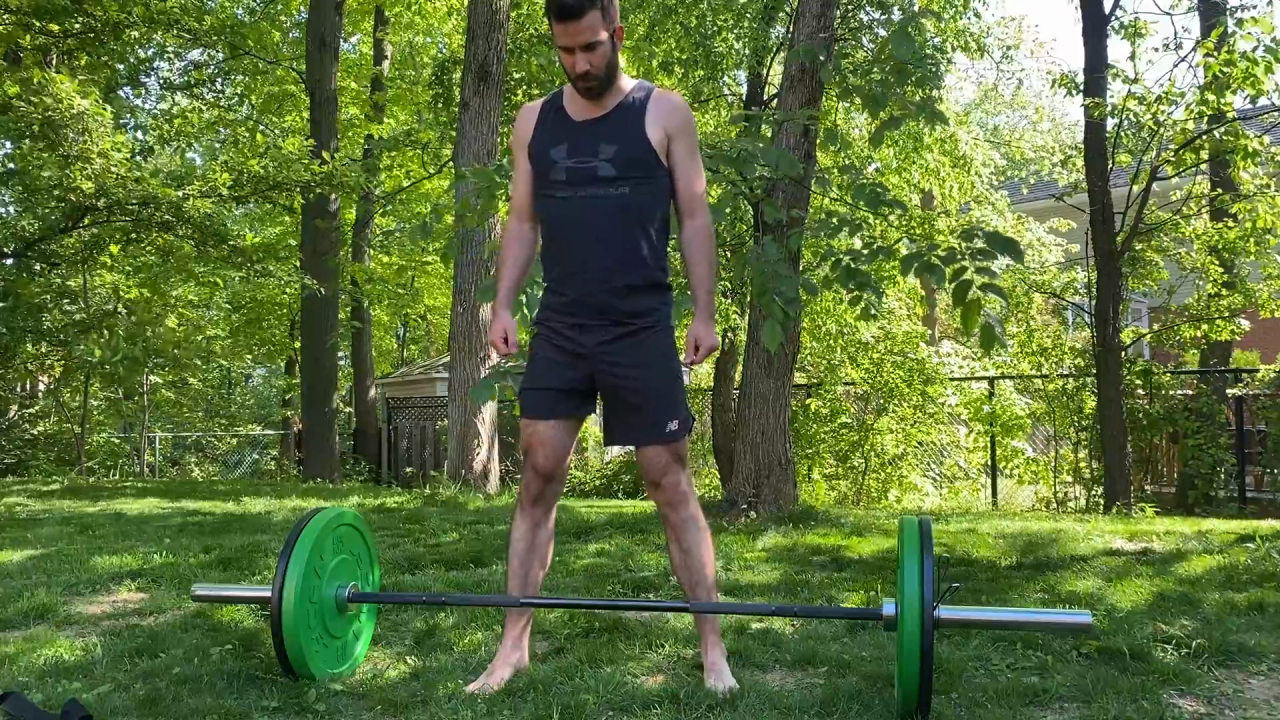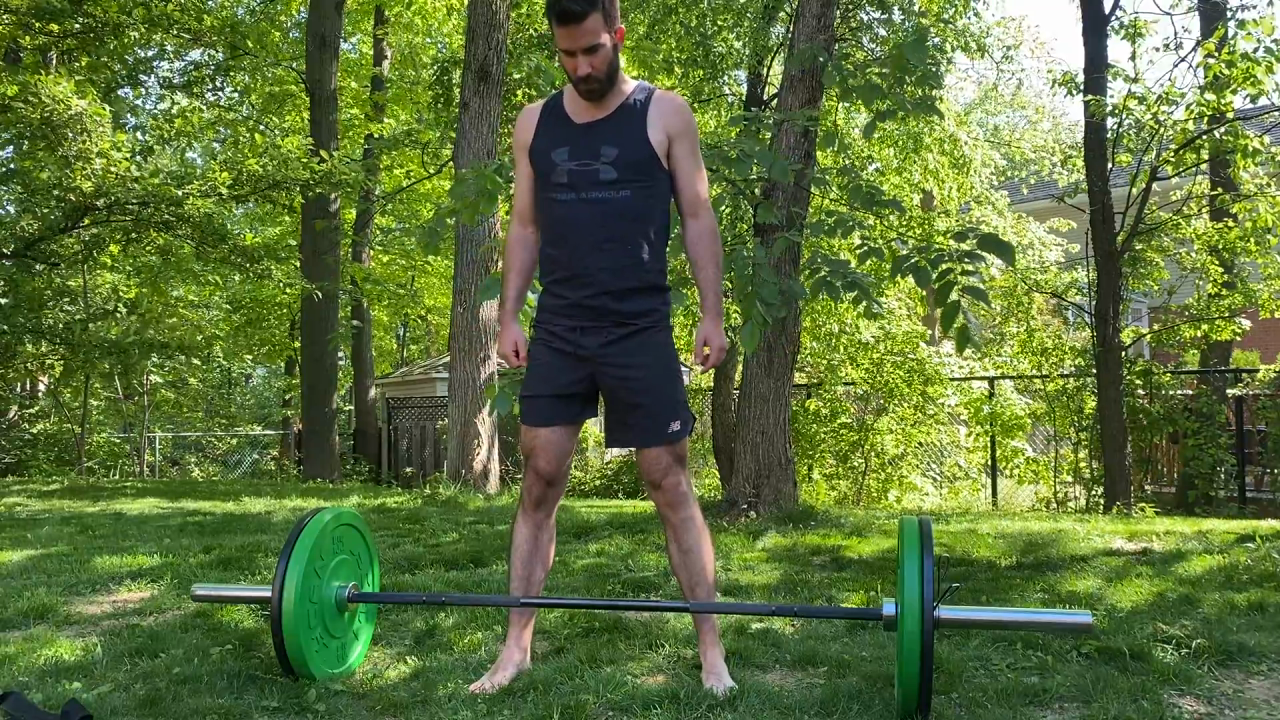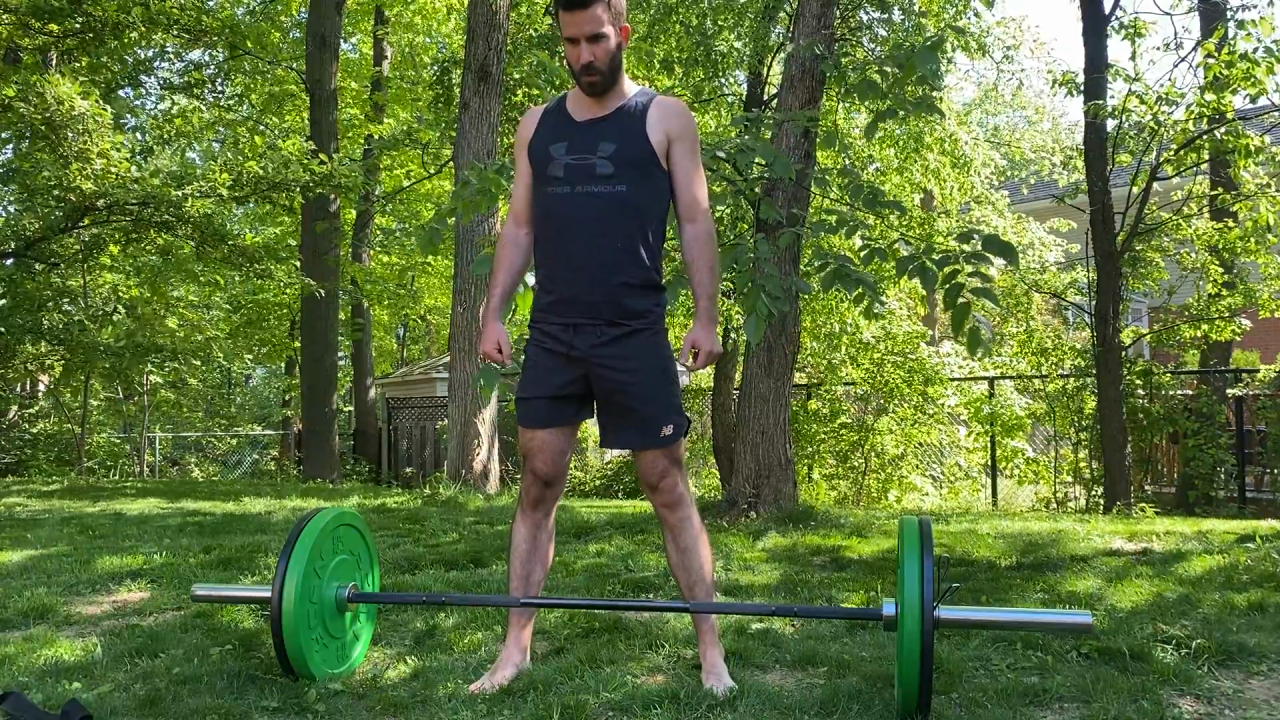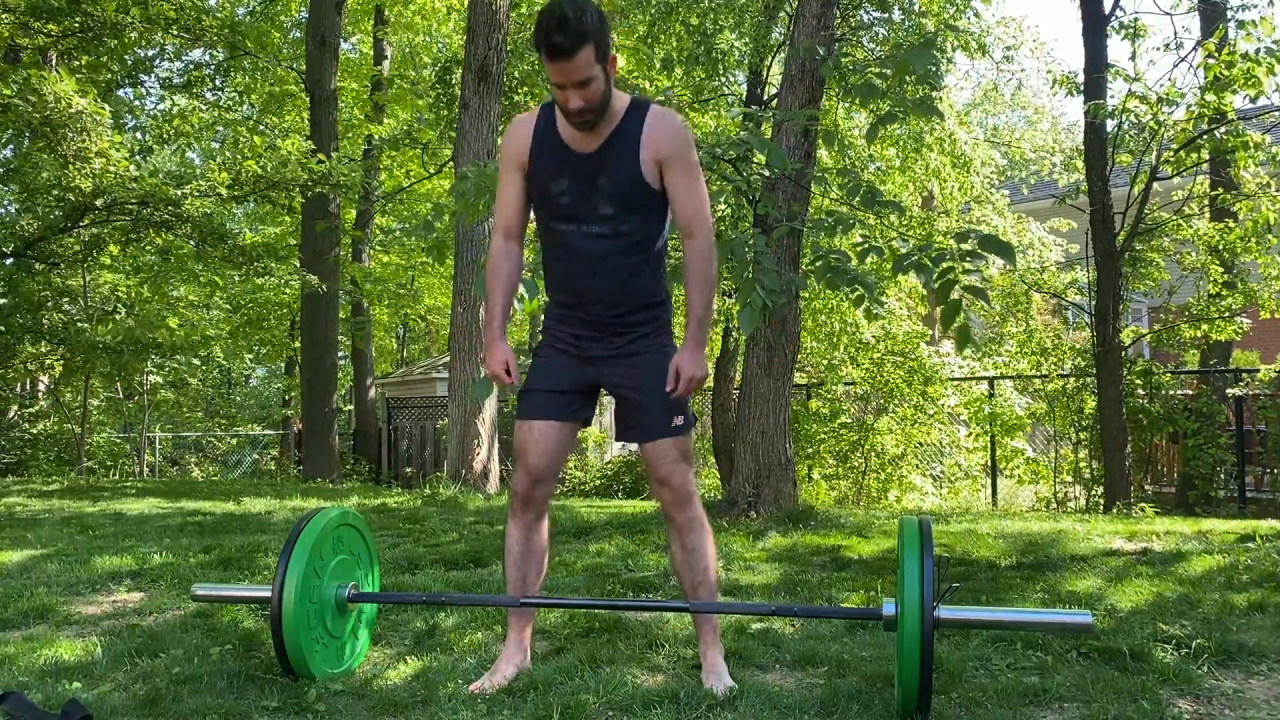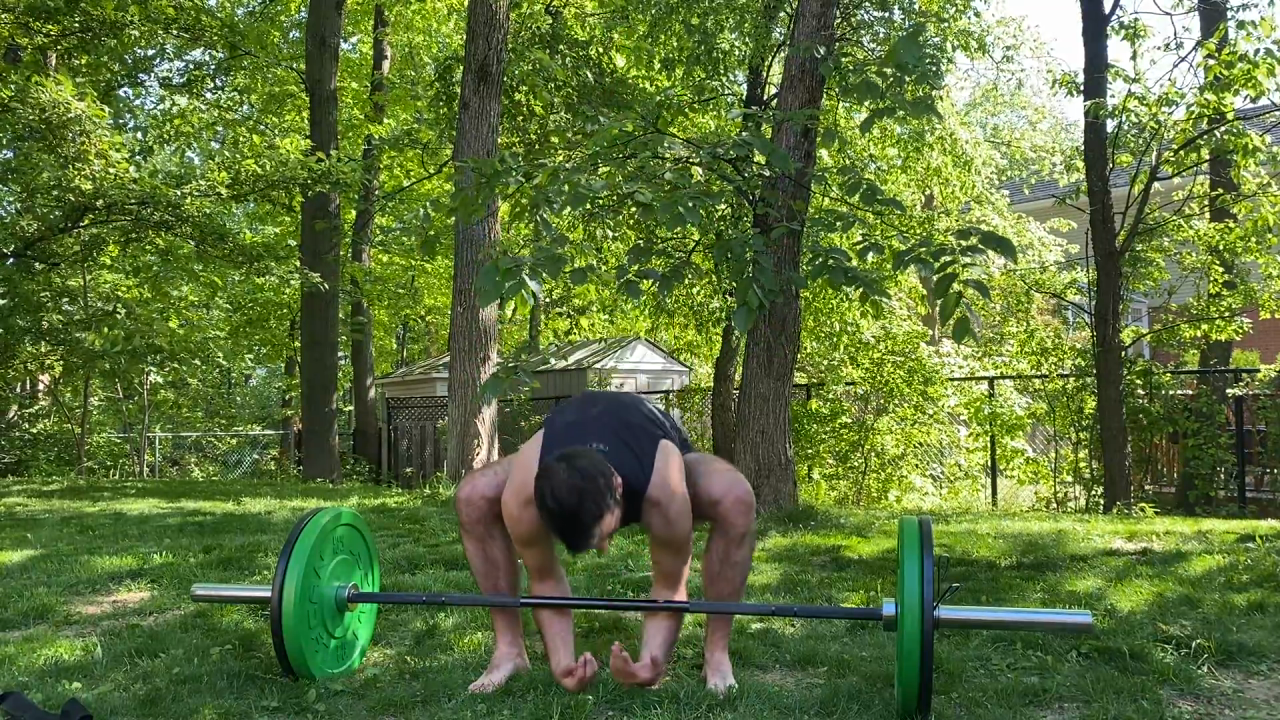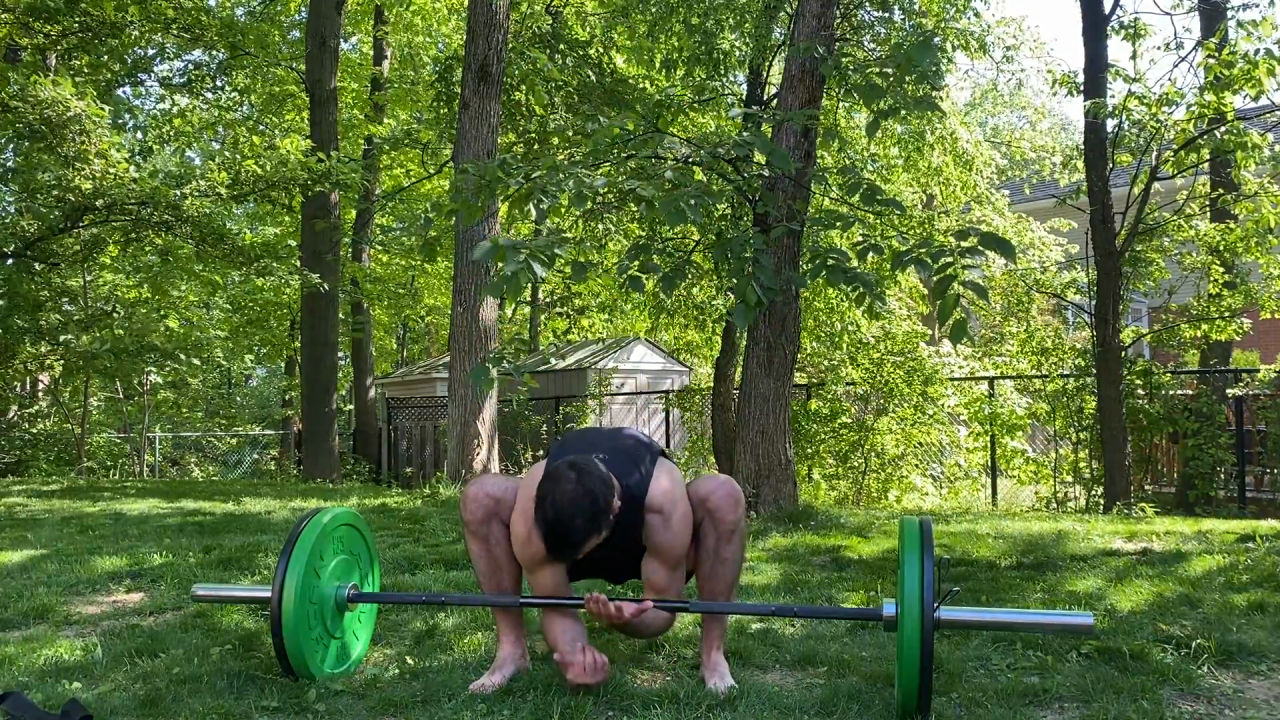
dt=0.7s
person 1, frame 1
left shoulder: (664, 111)
right shoulder: (534, 120)
left elbow: (695, 216)
right elbow: (522, 221)
left wrist: (704, 311)
right wrist: (502, 305)
left hip: (642, 332)
right hip: (558, 331)
left knee: (672, 487)
right knee: (538, 482)
left ankle: (713, 648)
right ankle: (513, 645)
person 1, frame 2
left shoulder: (665, 112)
right shoulder: (535, 122)
left elbow: (698, 217)
right elbow: (525, 226)
left wrist: (713, 315)
right wrist: (509, 314)
left hip: (640, 333)
right hip: (556, 333)
left knee: (672, 487)
right knee: (539, 486)
left ankle: (711, 648)
right ankle: (516, 646)
person 1, frame 3
left shoulder: (665, 116)
right shoulder: (538, 123)
left elbow: (696, 221)
right elbow: (519, 226)
left wrist: (706, 318)
right wrist: (494, 313)
left hip: (634, 335)
right hip: (551, 335)
left knee: (668, 489)
right knee: (536, 488)
left ankle: (709, 648)
right ankle: (516, 645)
person 1, frame 4
left shoulder: (661, 132)
right shoulder: (524, 136)
left elbow: (698, 243)
right elbow: (506, 239)
left wrist: (695, 345)
right wrist: (494, 334)
left hip: (646, 341)
right hip: (561, 343)
left knee: (675, 491)
right knee: (528, 485)
left ankle: (712, 650)
right ankle: (516, 646)
person 1, frame 5
left shoulder: (663, 493)
right shoulder: (523, 496)
left elbow: (670, 585)
right elbow: (544, 577)
left wrist: (651, 661)
right wrist: (561, 659)
left hip: (658, 455)
left knee: (734, 500)
right knee: (474, 499)
left ankle: (716, 653)
right ankle: (509, 648)
person 1, frame 6
left shoulder: (664, 501)
right shoulder: (530, 508)
left elbow: (663, 608)
right elbow: (556, 607)
left wrist: (627, 618)
right wrist: (574, 655)
left hip: (650, 548)
left knee: (722, 496)
right knee: (480, 497)
left ankle: (712, 653)
right ankle: (512, 648)
